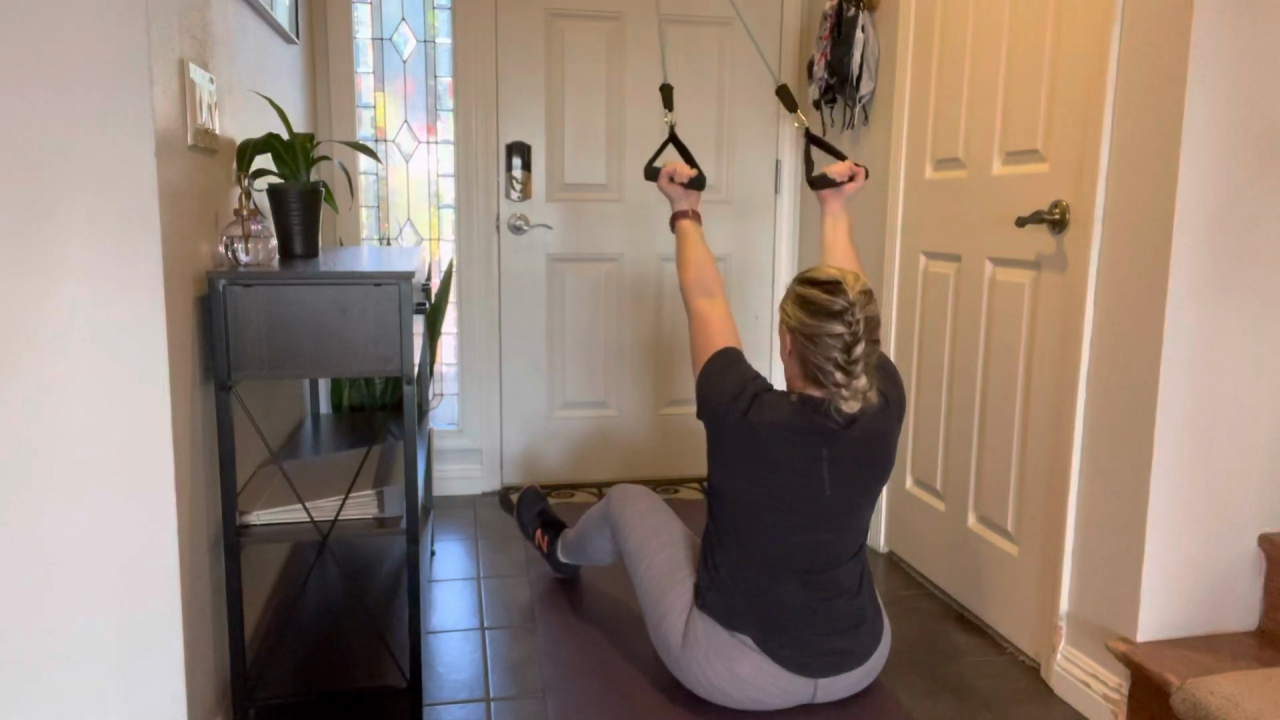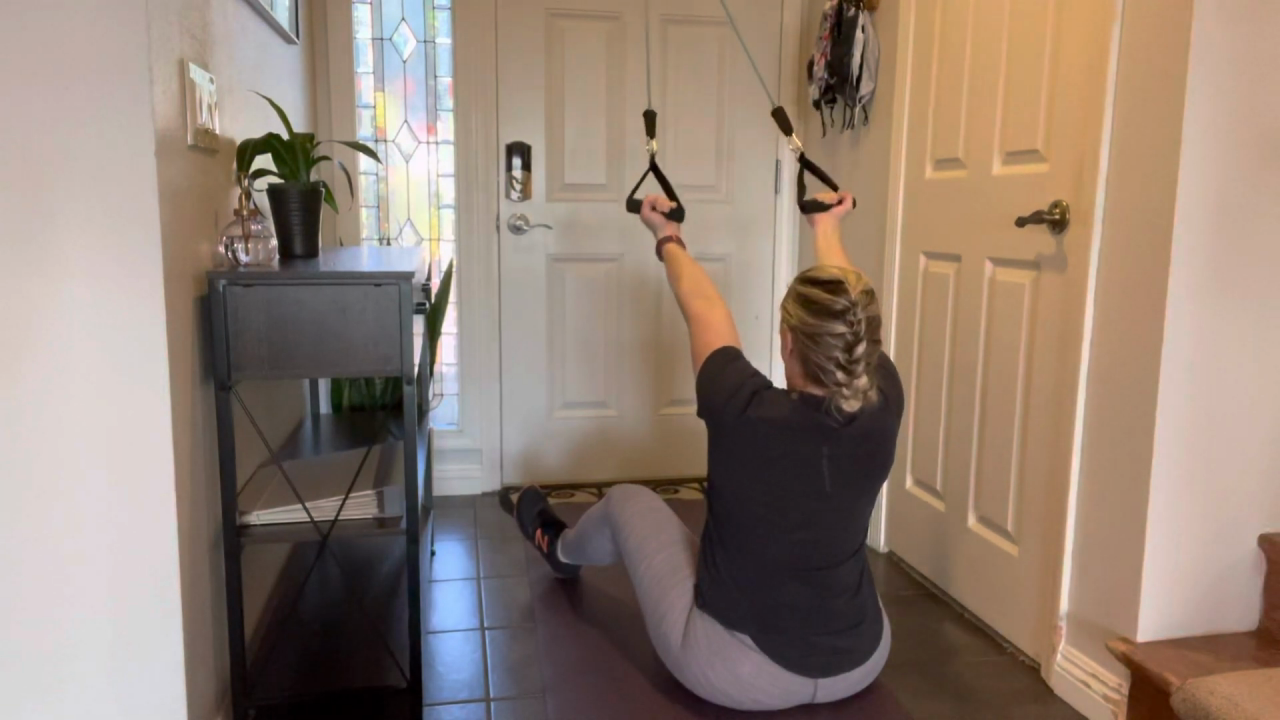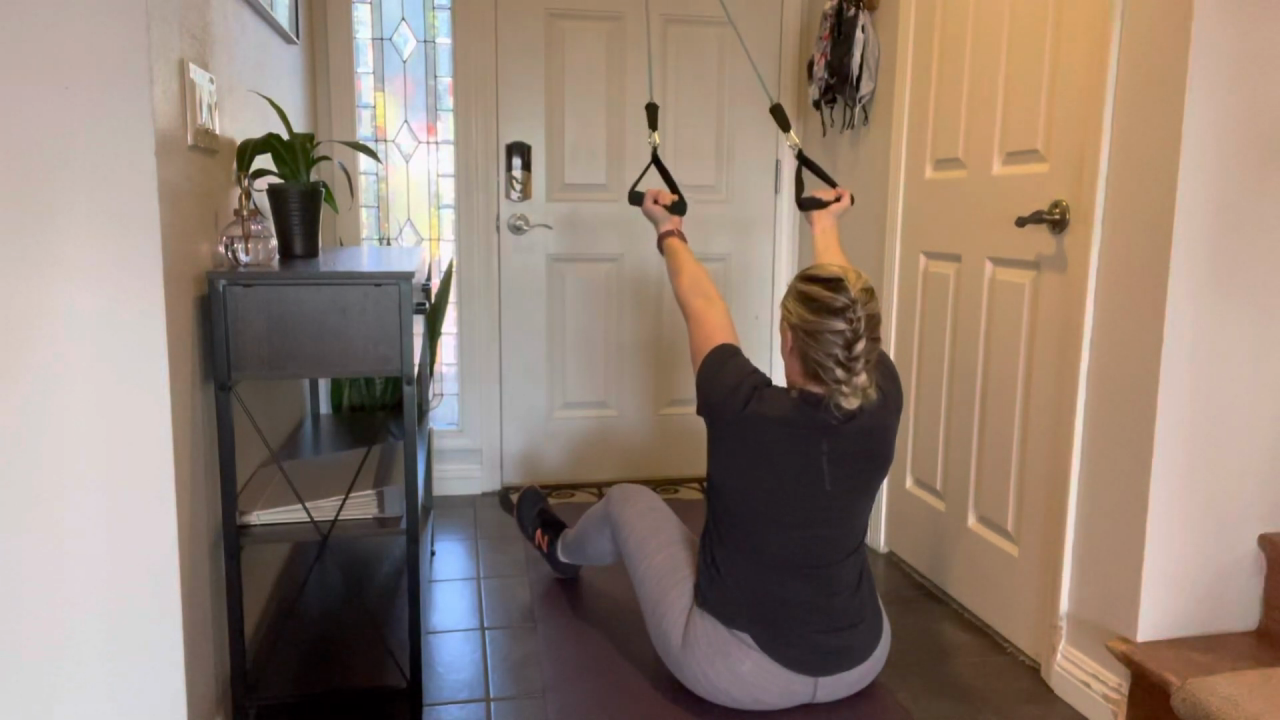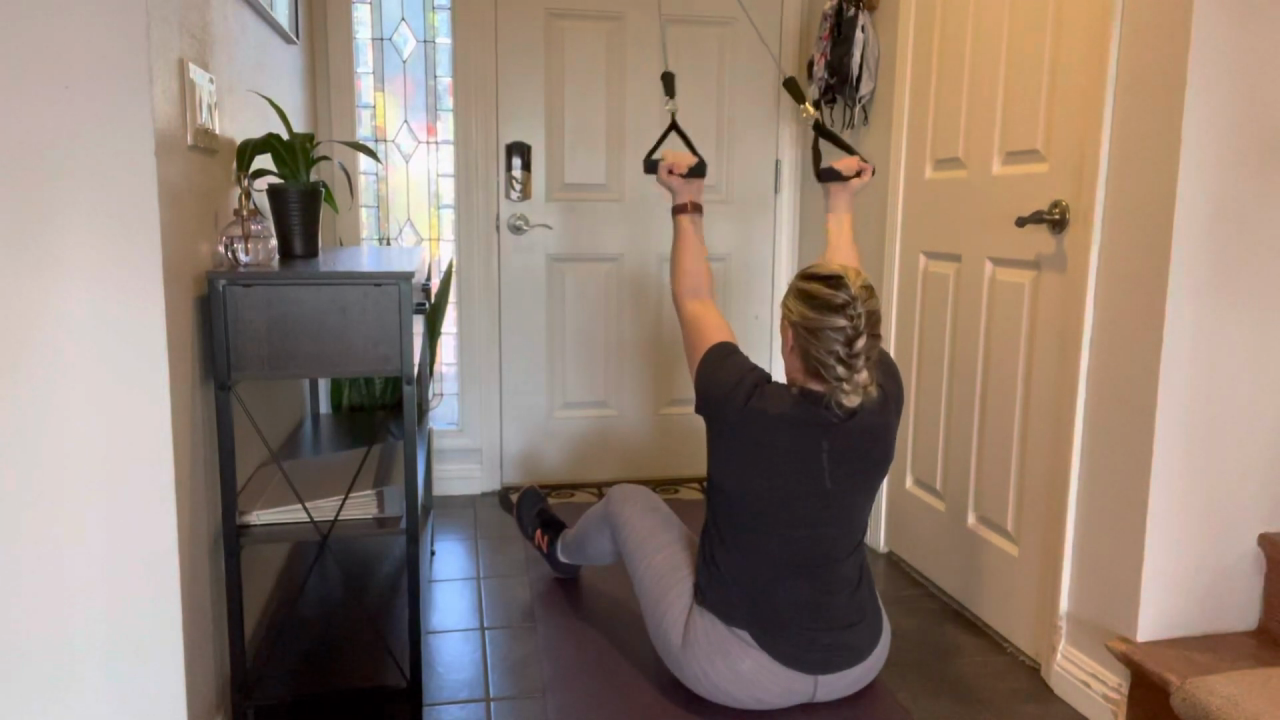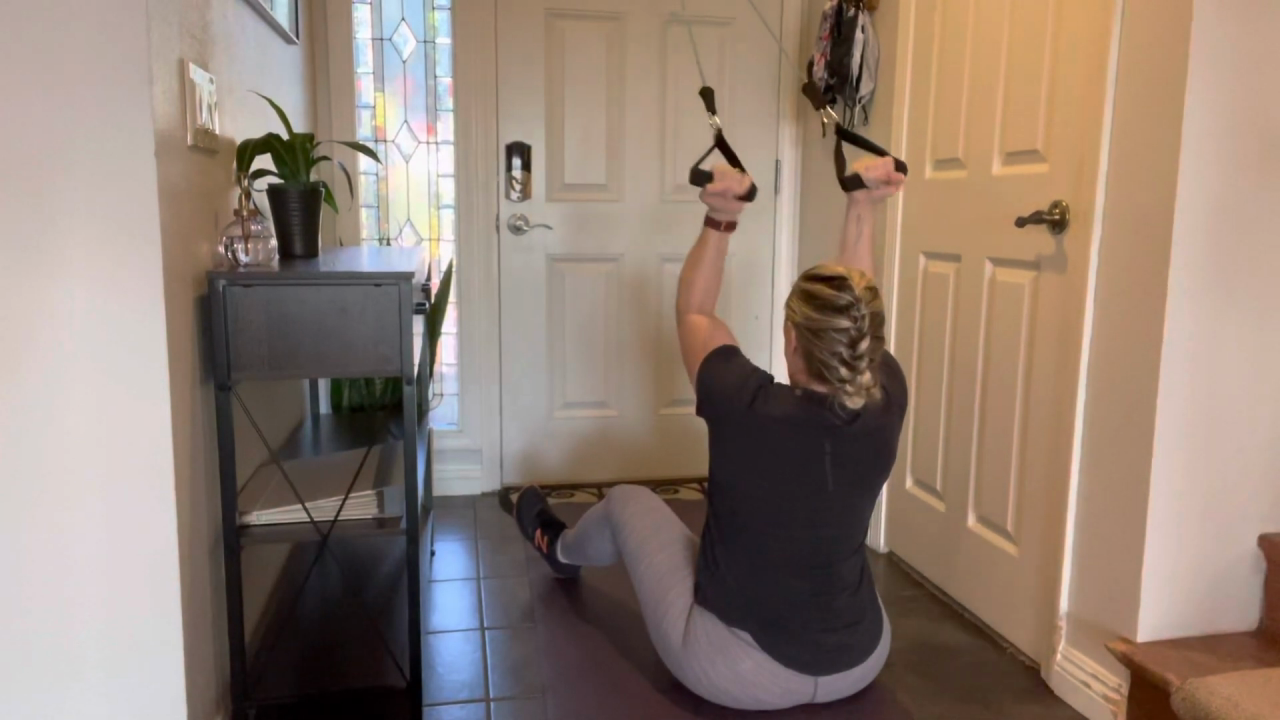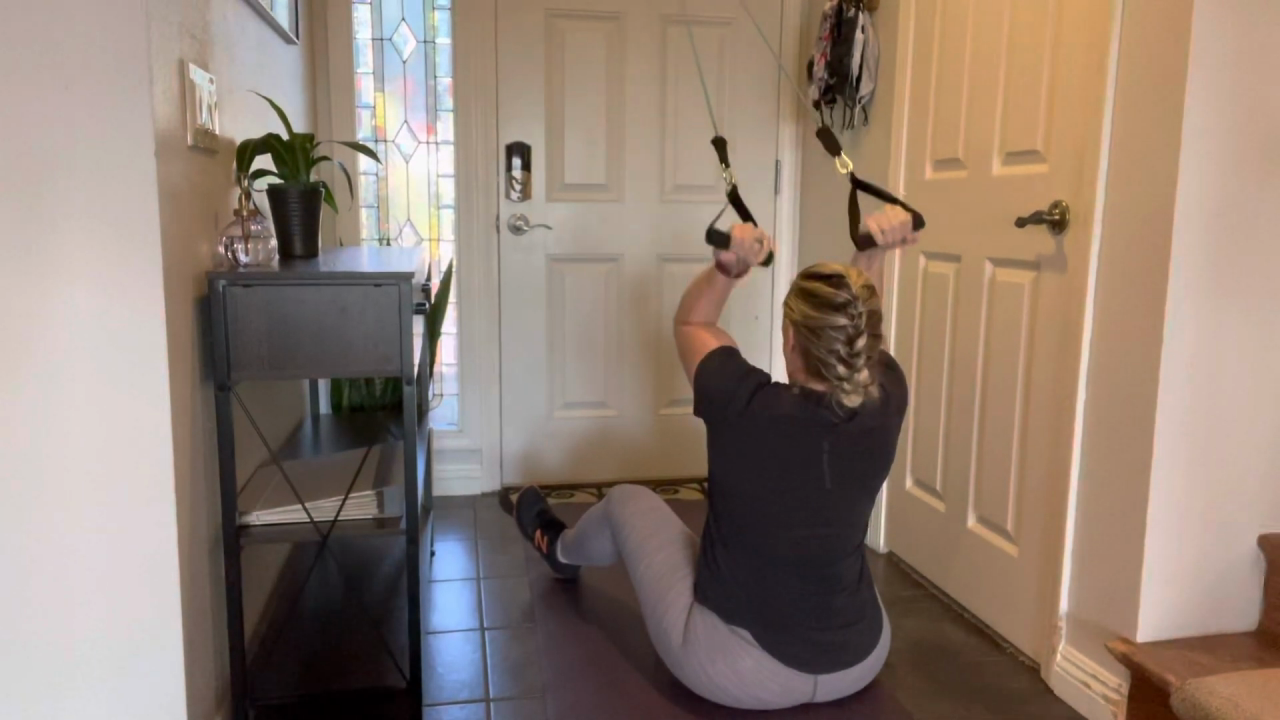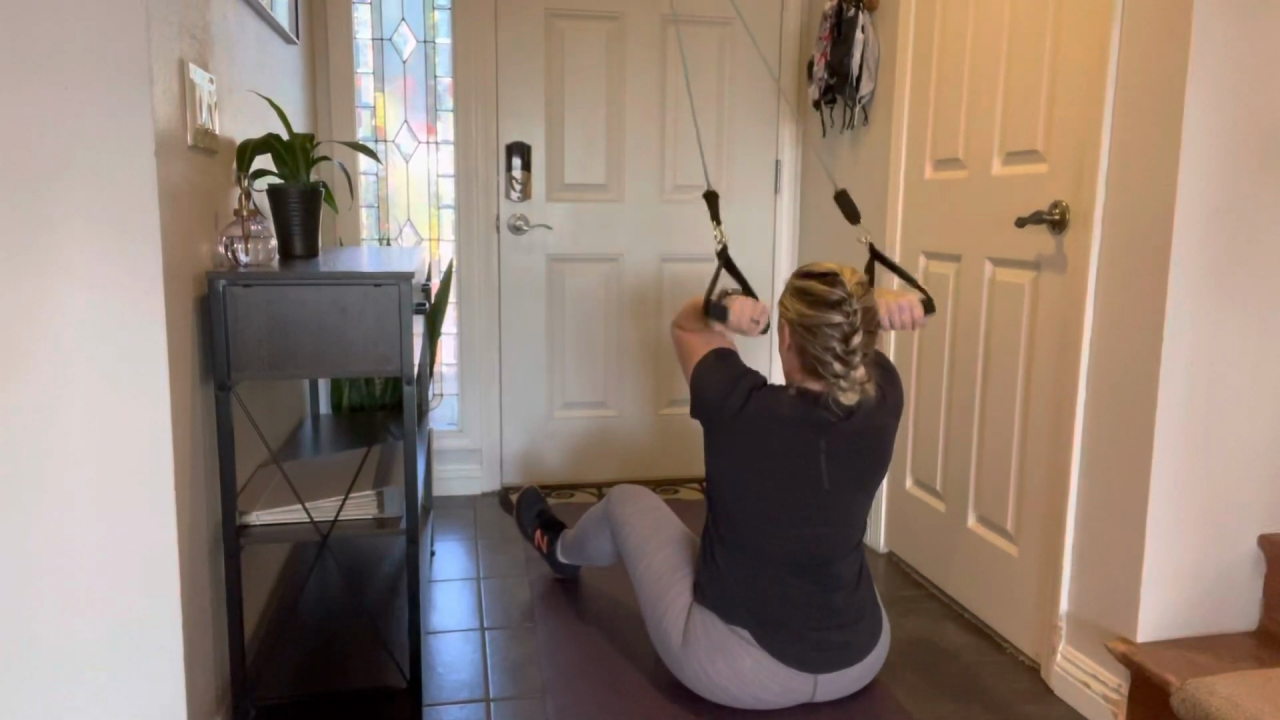
dt=0.3s
person 1, frame 1
left shoulder: (745, 416)
right shoulder: (882, 412)
left elbow: (706, 302)
right elbow: (849, 309)
left wrist: (685, 212)
right wrist: (834, 206)
left hip: (735, 674)
right hip: (859, 665)
left knee: (627, 502)
left ankle: (560, 548)
person 1, frame 2
left shoulder: (745, 413)
right shoulder: (881, 411)
left elbow: (704, 309)
right elbow: (849, 314)
left wrist: (668, 238)
right wrist: (826, 225)
left hip: (737, 674)
right hip: (859, 666)
left knee: (627, 501)
left ankle: (560, 549)
person 1, frame 3
left shoulder: (744, 411)
right shoulder: (880, 408)
left elbow: (701, 307)
right elbow: (848, 310)
left wrist: (669, 232)
right wrist: (823, 223)
left hip: (735, 674)
right hip: (857, 665)
left knee: (627, 500)
left ankle: (561, 550)
person 1, frame 4
left shoulder: (746, 410)
right shoulder: (880, 408)
left elbow: (694, 304)
right elbow: (850, 306)
left wrist: (685, 205)
right wrist: (839, 202)
left hip: (736, 673)
right hip: (857, 665)
left knee: (626, 503)
left ankle: (560, 549)
person 1, frame 5
left shoulder: (748, 411)
right shoulder: (884, 410)
left elbow: (693, 313)
right elbow: (854, 309)
left wrist: (721, 219)
right wrist: (862, 206)
left hip: (737, 673)
right hip: (858, 664)
left knee: (627, 502)
left ankle: (560, 550)
person 1, frame 6
left shoulder: (746, 409)
right shoulder: (885, 407)
left elbow: (690, 321)
right elbow: (853, 318)
left wrist: (728, 265)
right wrist: (873, 251)
left hip: (736, 672)
right hip: (858, 664)
left knee: (627, 503)
left ankle: (562, 552)
person 1, frame 7
left shoulder: (742, 411)
right shoulder: (881, 406)
left elbow: (686, 326)
right elbow: (848, 333)
left wrist: (723, 312)
right wrist: (881, 304)
left hip: (737, 673)
left knee: (627, 502)
left ankle: (560, 549)
